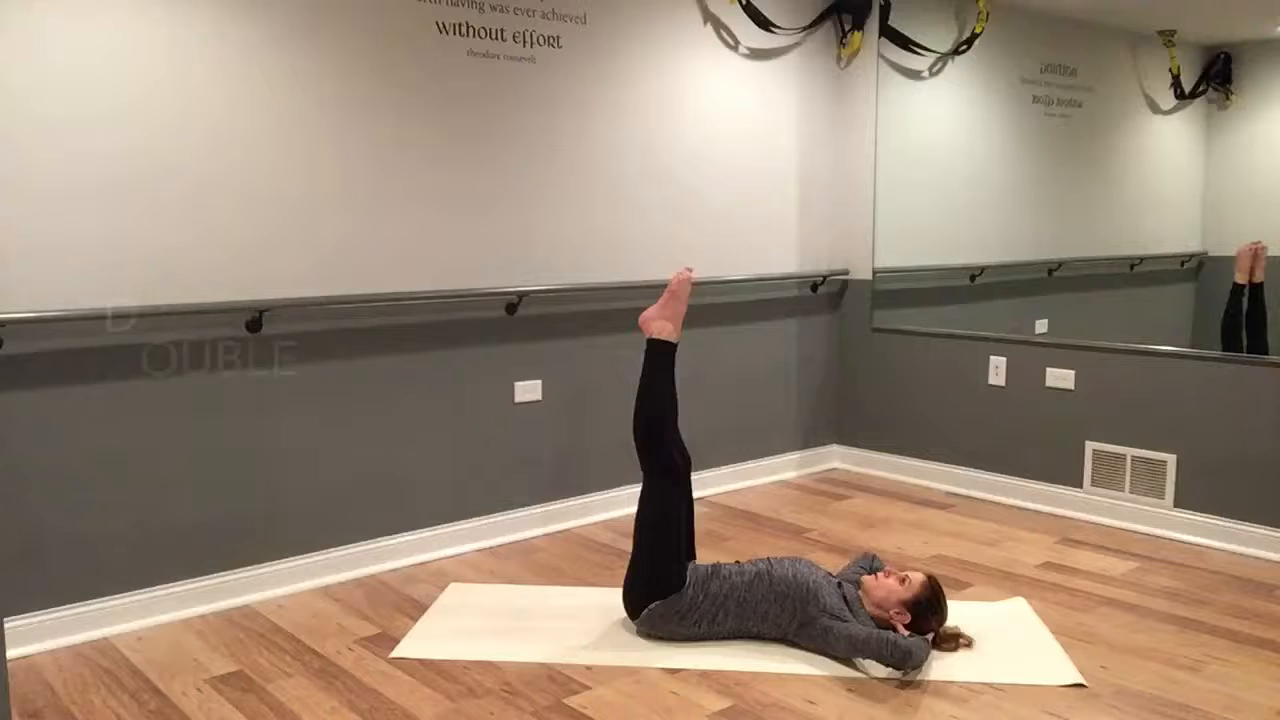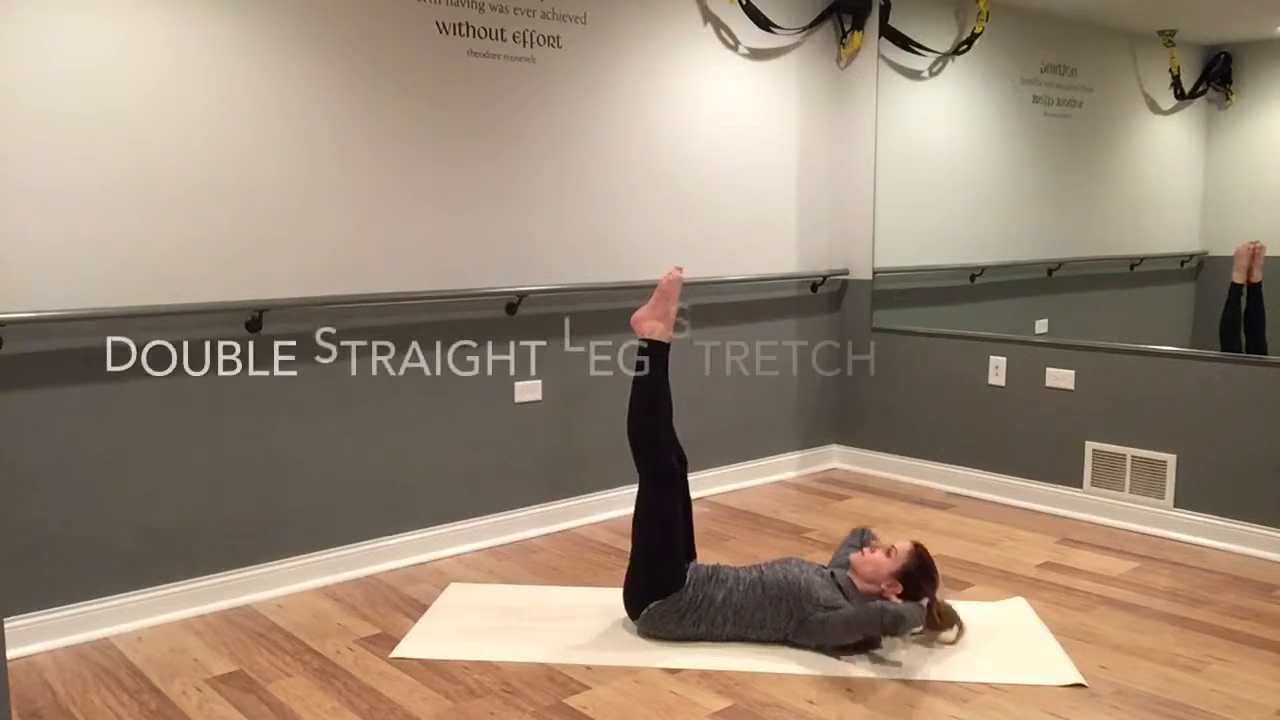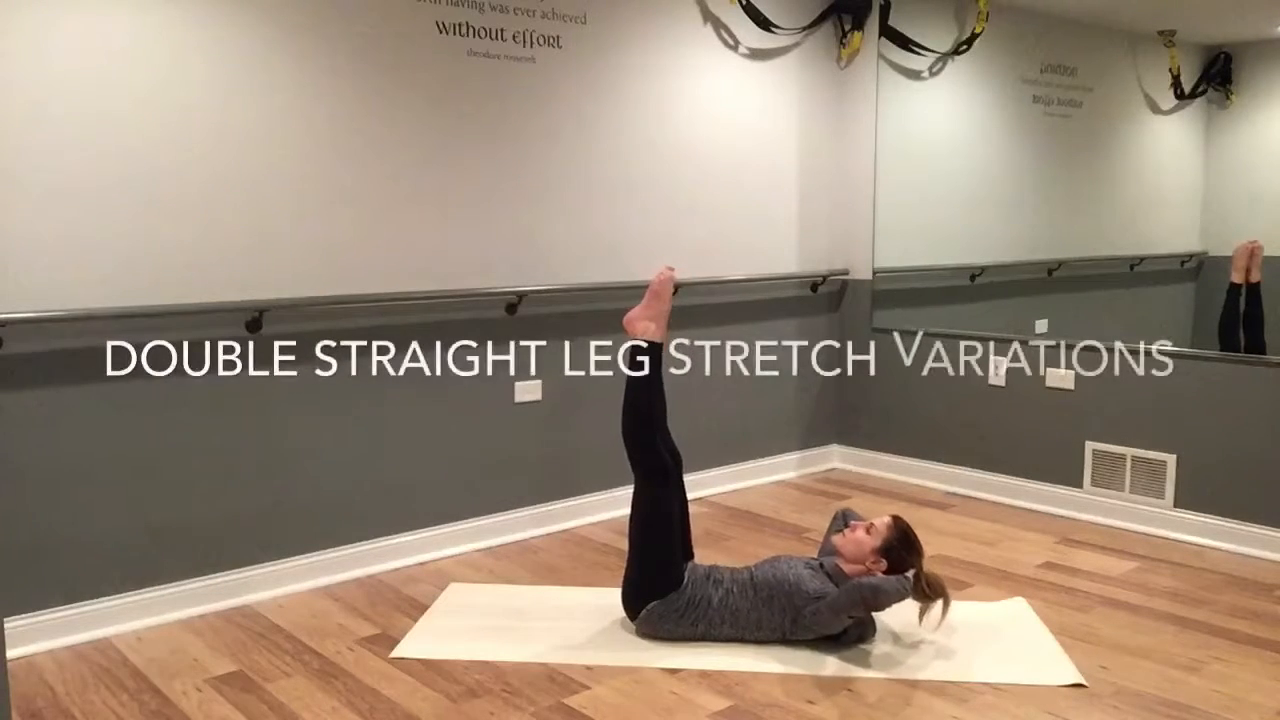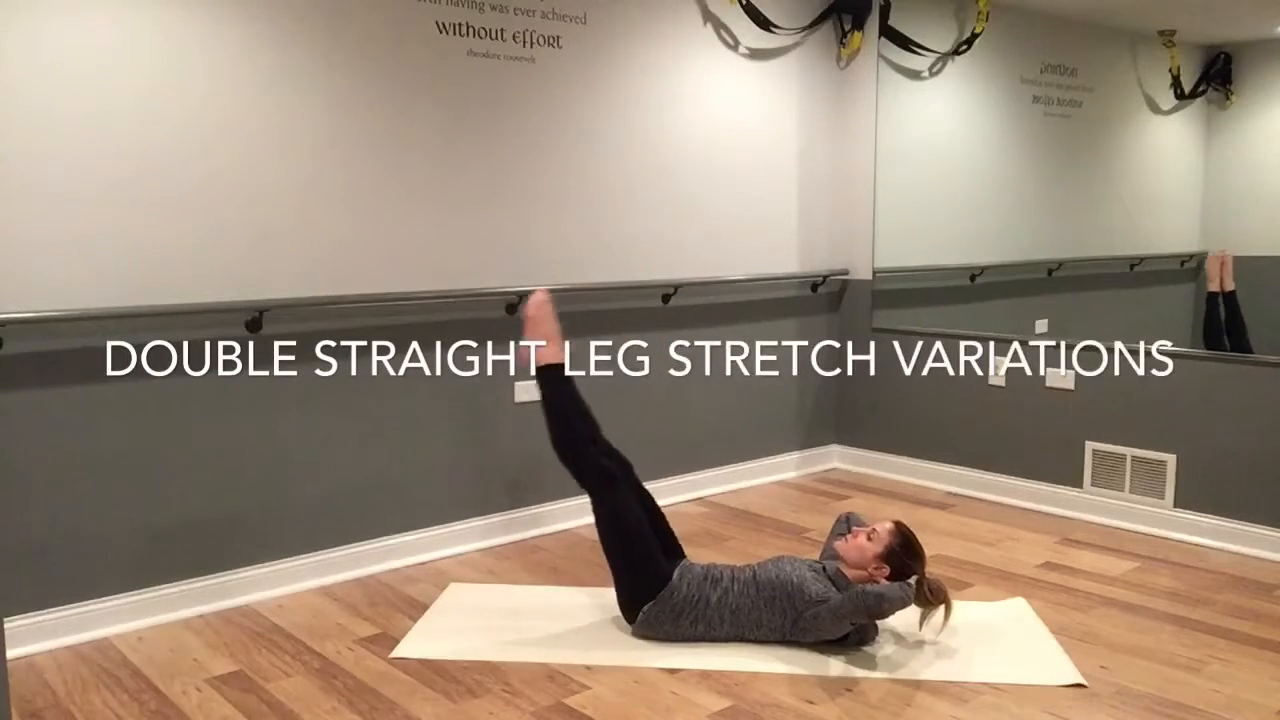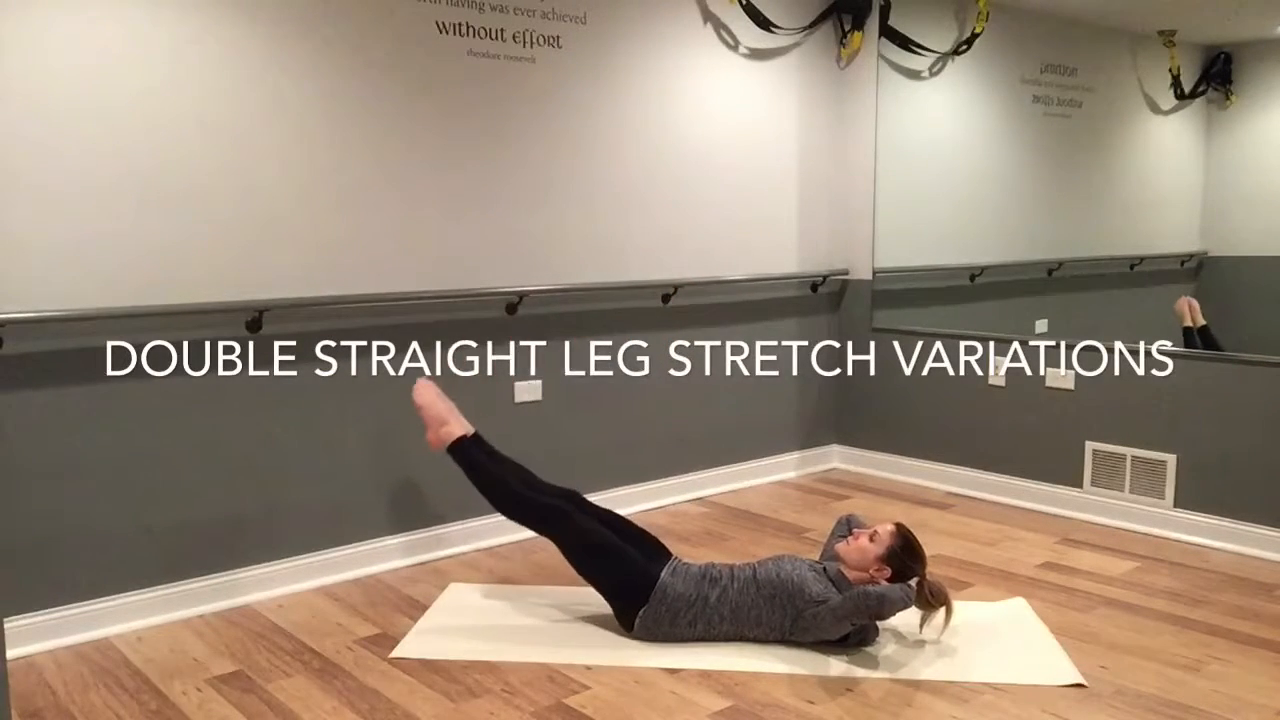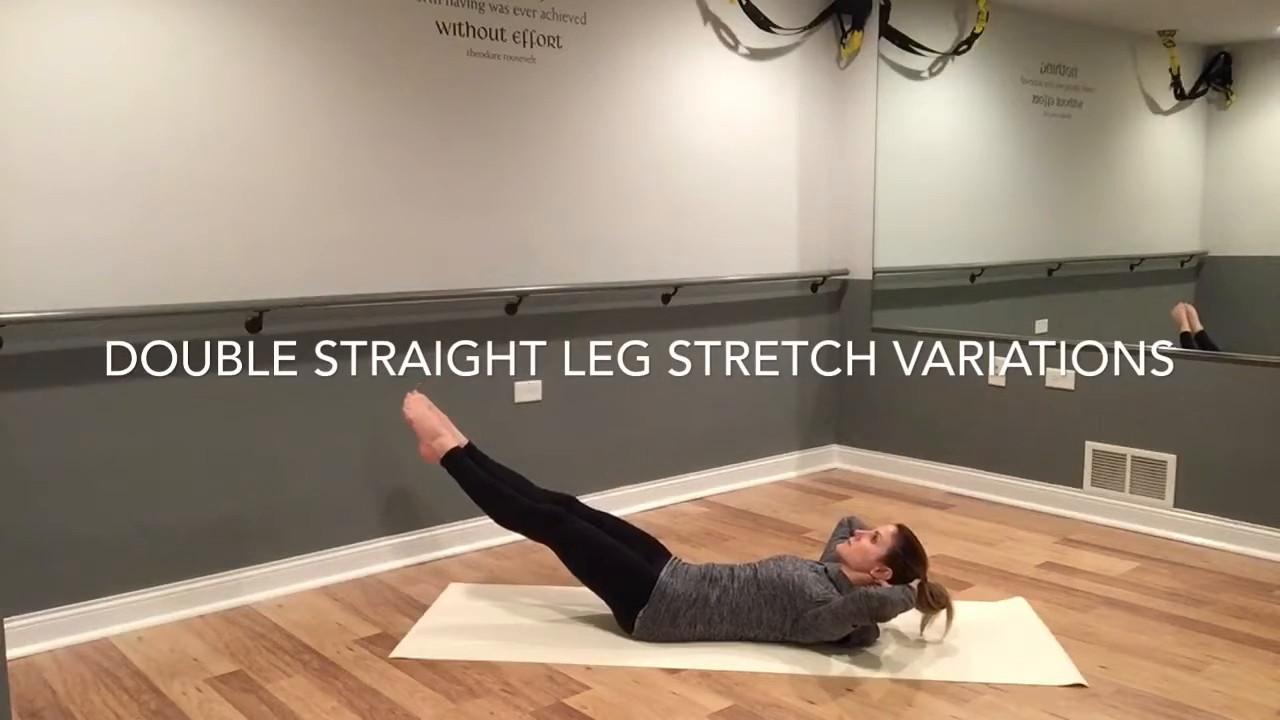
dt=0.7s
person 1, frame 1
left shoulder: (843, 626)
right shoulder: (847, 591)
left elbow: (906, 653)
right elbow: (868, 556)
left wrist: (921, 637)
left hip: (663, 603)
right hip: (687, 588)
left knee: (664, 468)
left ankle: (663, 337)
person 1, frame 2
left shoulder: (842, 617)
right shoulder: (841, 581)
left elbow: (893, 616)
right elbow: (861, 533)
left wrist: (921, 607)
left hip: (663, 605)
right hip: (687, 591)
left knee: (661, 470)
left ankle: (655, 337)
right ankle: (655, 338)
person 1, frame 3
left shoulder: (832, 606)
right shoulder: (830, 572)
left elbow: (871, 590)
right elbow: (843, 514)
left wrist: (905, 581)
left hip: (662, 603)
right hip: (684, 588)
left knee: (655, 469)
left ankle: (648, 338)
person 1, frame 4
left shoulder: (832, 609)
right shoulder: (832, 573)
left elbow: (877, 599)
right elbow: (847, 518)
left wrist: (909, 588)
right wrist: (896, 556)
left hip: (660, 605)
right hip: (683, 584)
left knee: (605, 479)
right knee: (617, 472)
left ankle: (549, 364)
right ankle: (550, 365)
person 1, frame 5
left shoulder: (831, 610)
right shoulder: (831, 576)
left elbow: (878, 599)
right elbow: (844, 519)
left wrist: (908, 591)
left hip: (659, 607)
right hip: (676, 581)
left knee: (557, 517)
right knee: (571, 504)
left ankle: (457, 439)
right ankle: (461, 437)
person 1, frame 6
left shoulder: (833, 613)
right shoulder: (833, 575)
left elbow: (876, 602)
right elbow: (845, 521)
left wrist: (911, 594)
left hip: (659, 607)
right hip: (677, 580)
left knee: (552, 522)
right knee: (567, 507)
left ankle: (449, 451)
right ankle: (456, 449)
